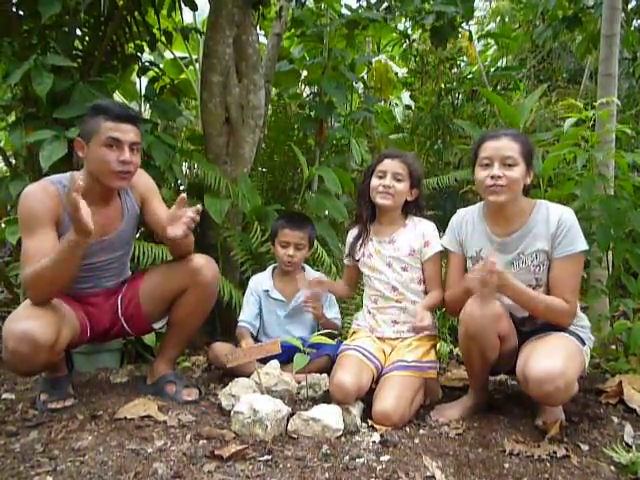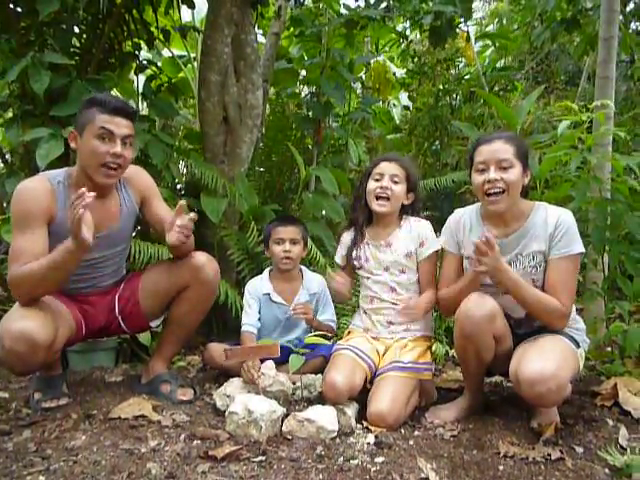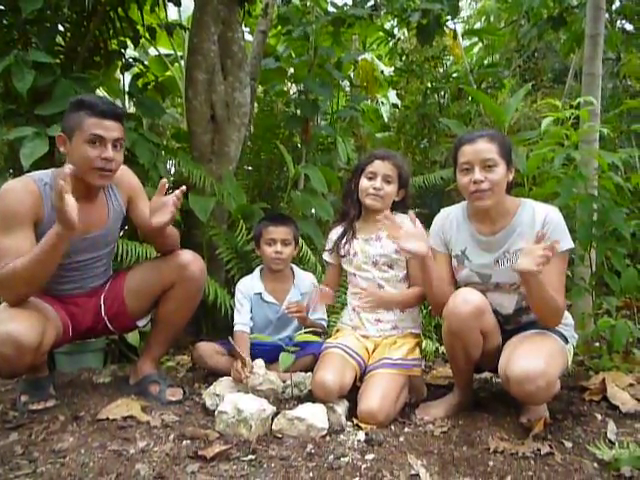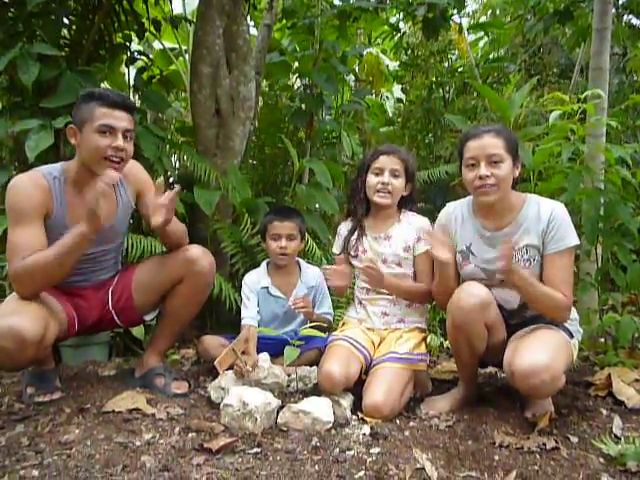
dt=0.5s
person 1, frame 1
left shoulder: (138, 182)
right shoulder: (42, 196)
left elbow: (184, 248)
right elbow: (35, 287)
left wrist: (177, 234)
right wrist: (80, 236)
left hip: (123, 299)
right hip: (66, 305)
left knee: (203, 270)
left ankle: (161, 369)
right ankle: (57, 371)
person 1, frame 2
left shoulder: (136, 180)
right shoulder: (36, 192)
left elbow: (186, 244)
left wrist: (178, 238)
right wrist: (75, 247)
left hip: (118, 298)
right hip: (60, 303)
left knee: (204, 269)
left ankle: (157, 369)
right ankle: (50, 370)
person 1, frame 3
left shoulder: (122, 179)
left elbow: (171, 247)
left wrist: (160, 227)
right wrist: (64, 230)
left hip: (105, 298)
right hip: (46, 304)
left knee: (190, 266)
left ankle: (145, 369)
right ankle: (37, 373)
person 1, frame 4
left shoulder: (132, 174)
right shoulder: (31, 187)
left elbow: (181, 240)
left wrist: (164, 225)
right wrist: (88, 229)
left hip: (112, 292)
right hip: (54, 298)
left knee: (199, 261)
left ankle: (151, 362)
right ankle: (43, 365)
person 2, frame 1
left shoulder: (559, 220)
right shoulder: (463, 221)
left elbow: (566, 314)
right elbow: (453, 306)
left wrist: (508, 285)
right wrist: (468, 286)
left hip: (555, 330)
right hip: (494, 336)
left knee: (545, 380)
right knee: (480, 306)
left ankle: (551, 397)
right ankle: (476, 394)
person 2, frame 2
left shoulder: (558, 222)
right shoulder: (460, 221)
left elbow: (558, 317)
right elbow: (446, 305)
left wrist: (501, 271)
right wrist: (474, 274)
left hip: (552, 333)
right hip: (489, 338)
left knee: (537, 382)
right knee: (477, 307)
left ankle: (547, 399)
right ankle: (472, 396)
person 2, frame 3
left shoulder: (543, 219)
right shoulder: (447, 221)
left elbow: (554, 316)
right elbow: (441, 306)
left wrist: (531, 275)
right wrist: (427, 258)
left hip: (537, 329)
right hip: (474, 334)
left knee: (527, 380)
right knee: (463, 304)
left ankle: (534, 393)
right ankle: (462, 392)
person 2, frame 4
left shoulder: (550, 215)
right shoulder: (451, 216)
left elbow: (561, 310)
right elbow: (443, 301)
left wrist: (513, 272)
right wrist: (444, 265)
left hip: (543, 323)
right hip: (482, 329)
left knee: (531, 374)
right knee: (469, 296)
left ankle: (540, 389)
right ankle: (466, 387)
person 3, frame 1
left shoulder: (424, 231)
right shoulder: (357, 235)
left elbow: (436, 292)
right elbow: (350, 287)
left wrist: (425, 308)
right wrist: (326, 284)
left hip: (415, 335)
right hip: (369, 329)
left knee: (386, 415)
right knee: (342, 391)
left ankle: (422, 384)
right ankle: (393, 378)
person 3, frame 2
left shoulder: (420, 230)
right shoulder: (352, 237)
left elbow: (431, 292)
right elbow: (344, 291)
left wrist: (417, 306)
right wrist: (339, 287)
left hip: (409, 335)
right hip: (365, 330)
left knee: (382, 416)
right knee: (335, 389)
left ankle: (417, 384)
right ankle: (377, 379)
person 3, frame 3
right shoulder: (340, 234)
left elbow: (420, 290)
right elbow: (331, 288)
left wrist: (388, 297)
left hip: (399, 332)
right hip: (354, 327)
left knee: (372, 413)
right knee: (324, 389)
left ankle: (405, 381)
right ankle: (372, 375)
person 3, frame 4
left shoulder: (418, 226)
right shoulder: (349, 228)
left elbow: (427, 292)
right elbow: (343, 285)
left wrist: (385, 281)
right wrist: (338, 281)
left hip: (404, 327)
right hip: (359, 322)
left knee: (377, 406)
right knee: (331, 379)
left ankle: (412, 375)
right ankle: (374, 370)
person 4, frame 1
right shoulder: (258, 282)
left elbow: (334, 330)
right elbow: (245, 325)
left wrist: (321, 318)
right wrist: (245, 339)
left hip: (306, 352)
left knee: (337, 349)
right knee: (217, 350)
person 4, frame 2
left shoulder: (317, 283)
right shoulder: (255, 286)
left elbow: (330, 332)
right elbow: (249, 329)
left wrist: (313, 323)
right wrist: (251, 359)
left hip: (303, 353)
left knee: (332, 350)
right knee: (212, 352)
person 4, frame 3
left shoulder: (307, 281)
right shoulder: (246, 285)
left elbow: (321, 331)
right elbow: (241, 329)
left wrist: (306, 321)
right wrist: (244, 360)
left hip: (293, 351)
right hip: (255, 351)
right knee: (201, 350)
person 4, frame 4
left shoulder: (314, 276)
right shoulder: (252, 279)
left elbow: (327, 324)
right elbow: (249, 324)
left wrist: (312, 316)
right wrist: (251, 354)
left hip: (299, 345)
right hip: (262, 345)
left knee: (328, 343)
right knee: (206, 344)
